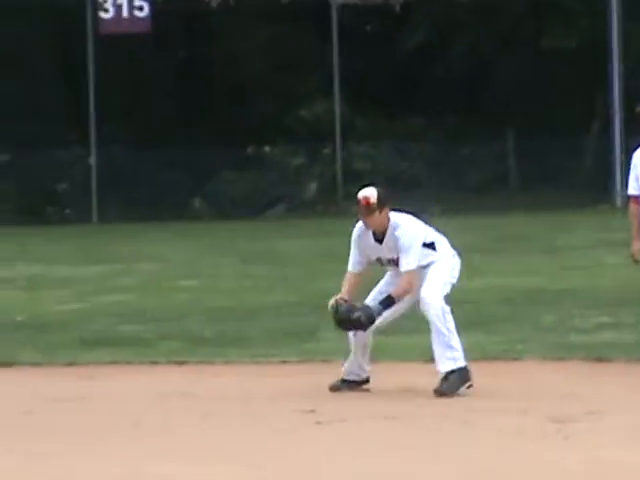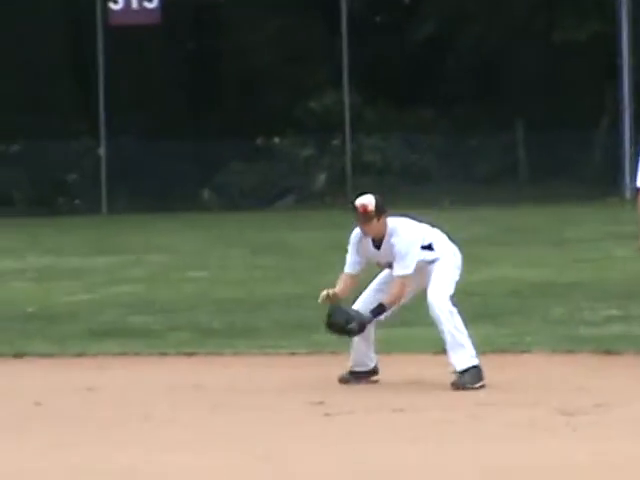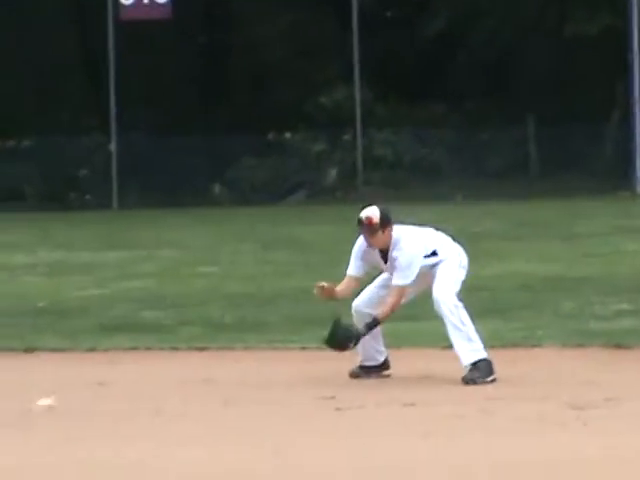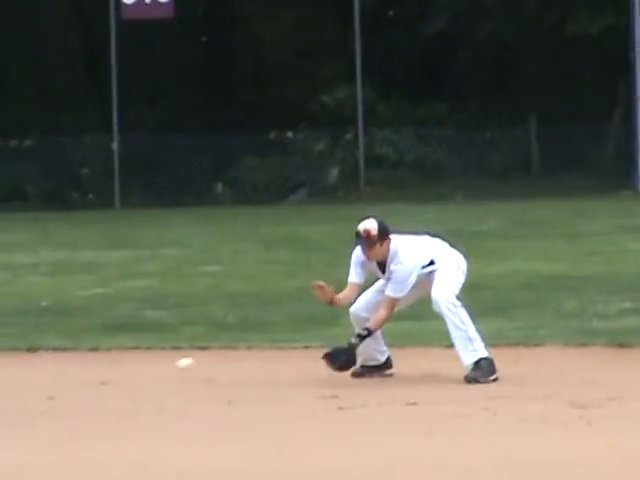
dt=0.1s
person 1, frame 1
left shoulder: (405, 230)
right shoulder: (360, 232)
left elbow: (408, 282)
right elbow: (354, 272)
left wrist: (380, 307)
right wrist: (344, 296)
left hip: (439, 263)
right hip: (401, 271)
left knee: (431, 301)
left ankle: (455, 371)
right ankle: (355, 375)
person 1, frame 2
left shoulder: (402, 235)
right shoulder: (358, 237)
left elbow: (399, 289)
right elbow: (348, 278)
left wrist: (371, 315)
right wrist: (335, 294)
right hip: (401, 267)
left knee: (437, 299)
right knee: (360, 309)
left ankle: (469, 368)
right ankle: (364, 366)
person 1, frame 3
left shoulder: (405, 247)
right shoulder: (363, 245)
left elbow: (396, 299)
right elbow: (351, 281)
left wrist: (367, 327)
right wrist: (333, 292)
right hip: (410, 270)
left knee: (442, 296)
right knee: (362, 306)
left ankle: (479, 363)
right ankle: (373, 361)
person 1, frame 4
left shoulder: (403, 260)
right shoulder: (361, 253)
left elbow: (388, 308)
right elbow: (349, 295)
left wrist: (363, 336)
right wrist: (332, 299)
right hip: (413, 269)
left knee: (441, 298)
right knee: (359, 311)
left ankle: (481, 362)
right ankle: (377, 361)
